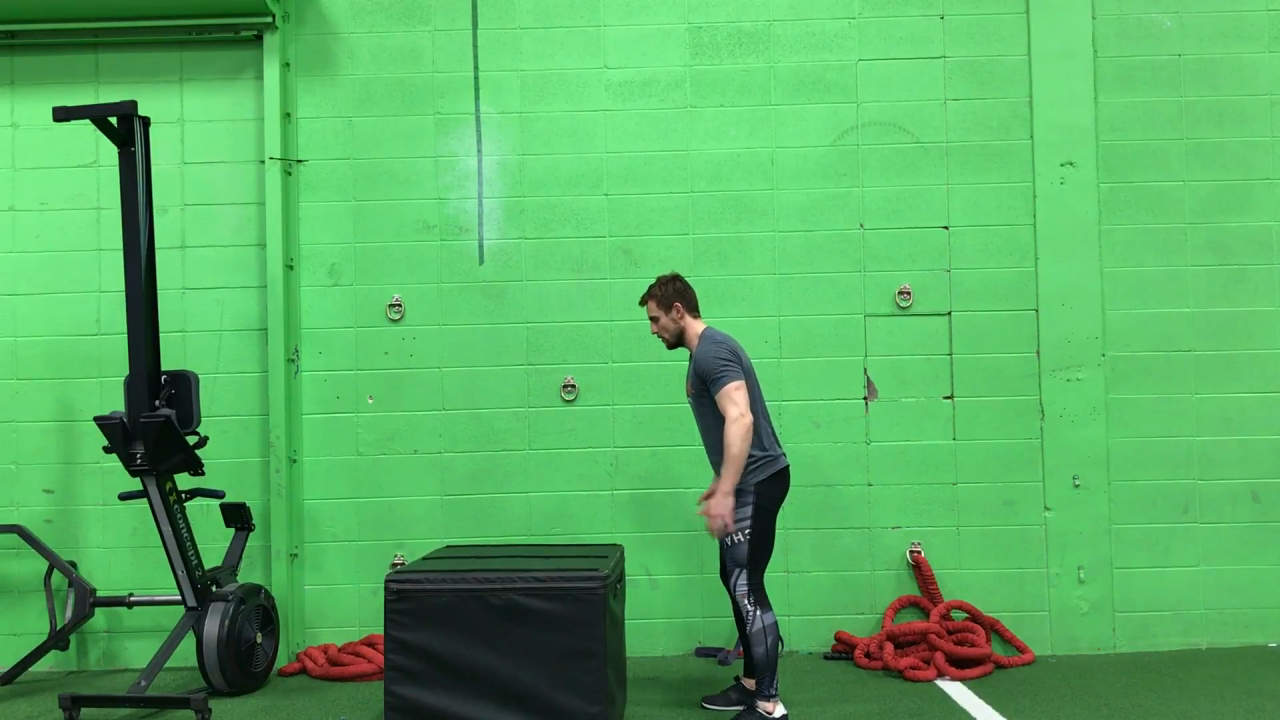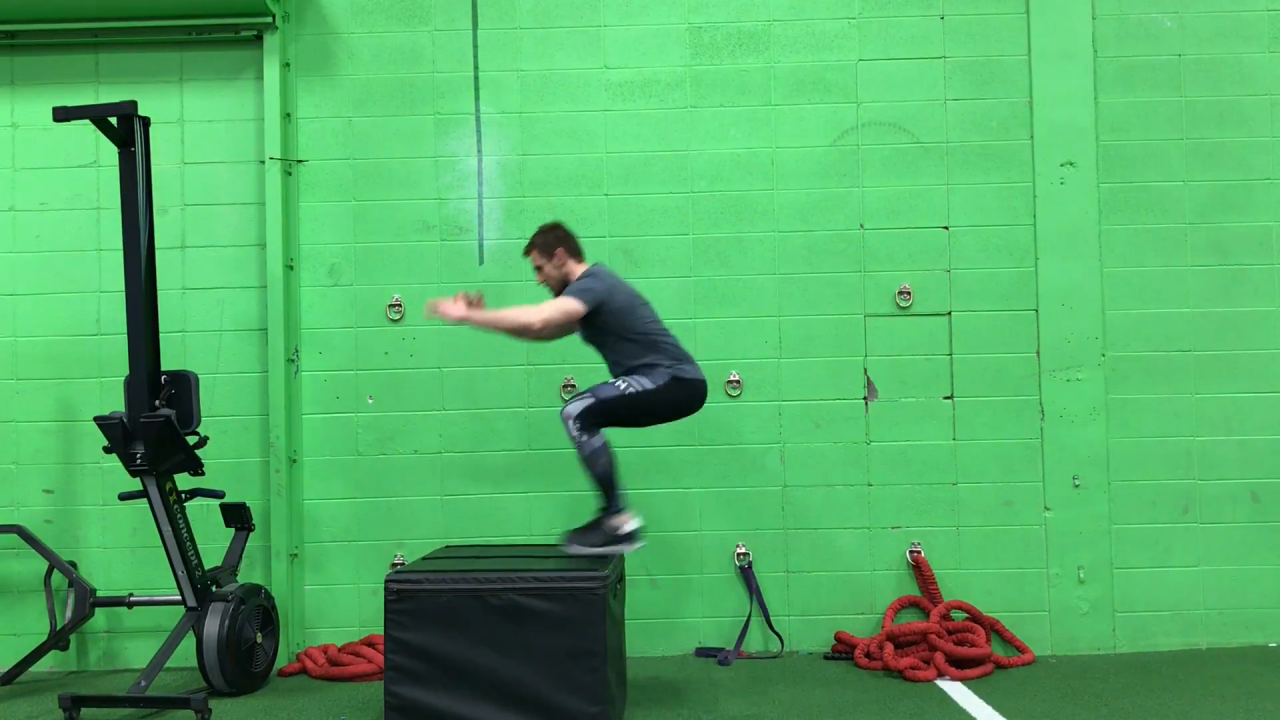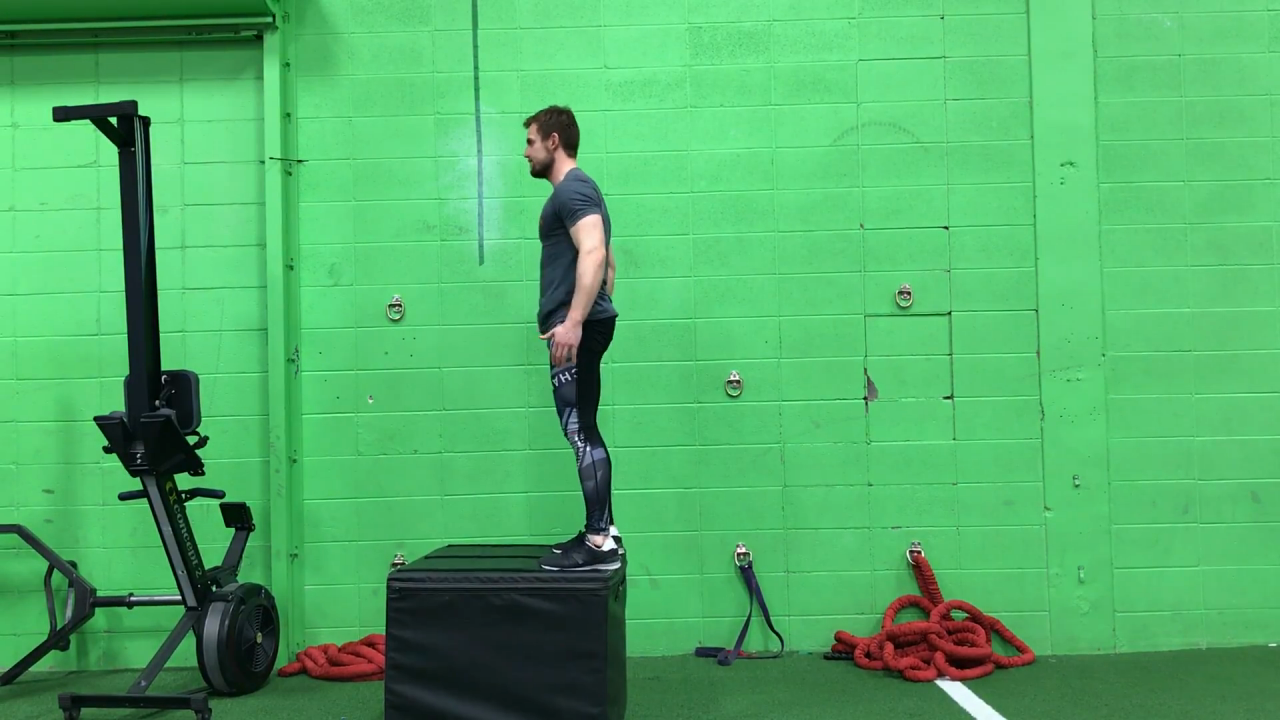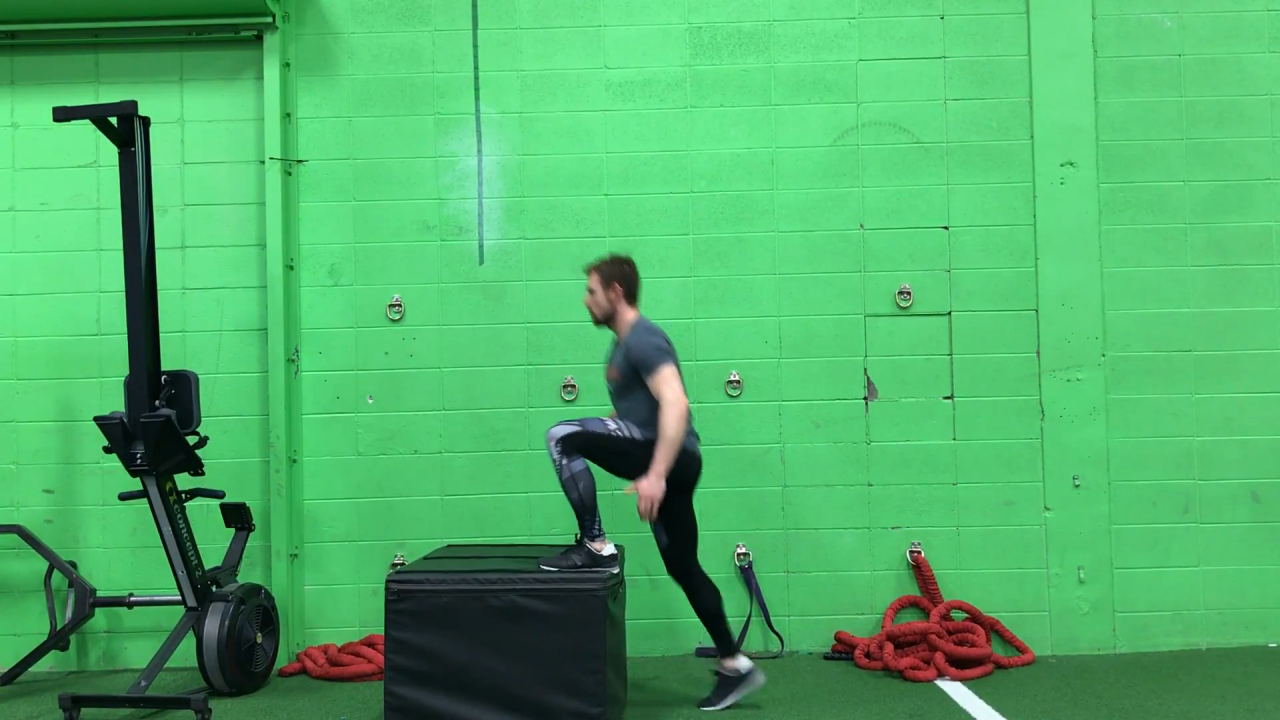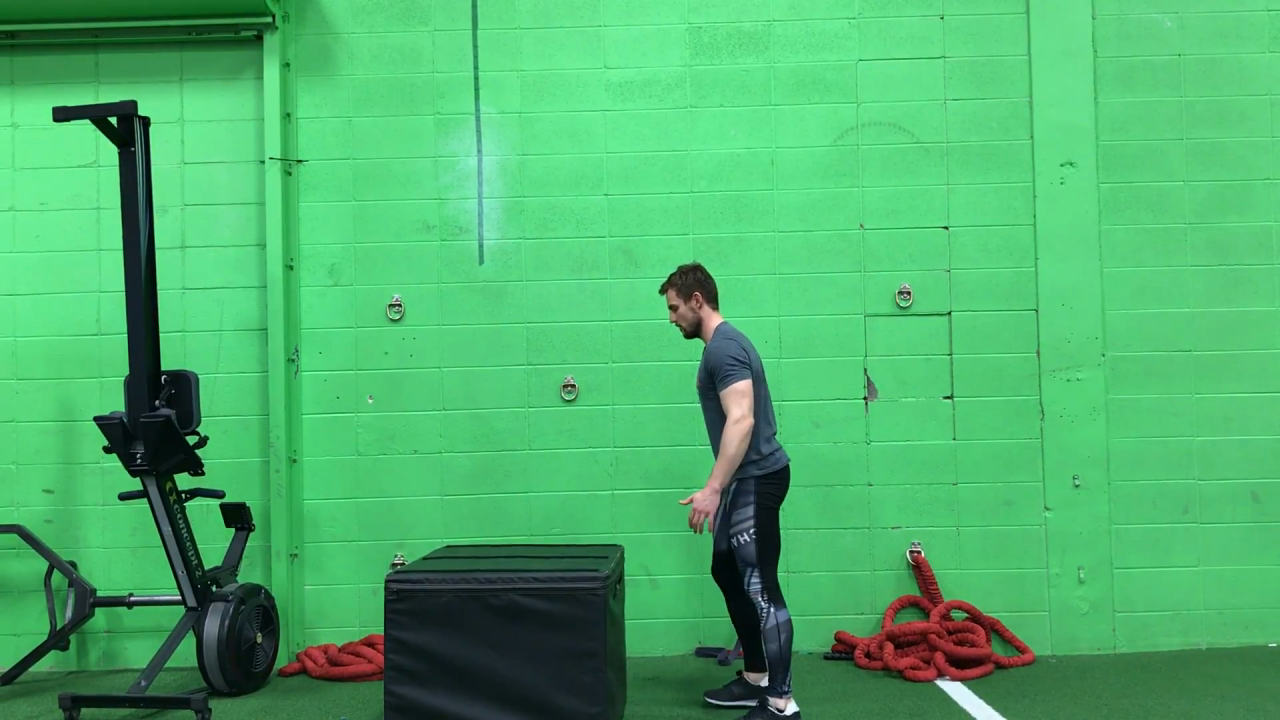
dt=1s
person 1, frame 1
left shoulder: (711, 350)
right shoulder: (705, 351)
left elbow: (740, 420)
left wrist: (725, 492)
right wrist: (721, 485)
left hip: (756, 482)
right hip: (746, 481)
left knee: (746, 589)
right knee: (736, 583)
right ankle: (752, 684)
person 1, frame 2
left shoulder: (592, 284)
right shoulder: (591, 286)
left elbow: (534, 320)
right elbow: (544, 330)
left wrist: (468, 316)
right wrist: (481, 313)
left hip: (676, 383)
right hip: (668, 381)
left knee: (577, 413)
right knee: (585, 414)
left ankle: (619, 521)
right ankle: (615, 517)
person 1, frame 3
left shoulder: (572, 189)
right shoulder: (575, 191)
left elbow: (593, 254)
right elbow: (606, 262)
left wrist: (573, 323)
left hip: (577, 328)
right hip: (582, 324)
left knee: (580, 430)
right knee: (582, 430)
left ankle: (599, 542)
right ankle: (602, 532)
person 1, frame 4
left shoulder: (642, 340)
right shoulder: (625, 342)
left elbow: (675, 405)
left wrist: (655, 475)
left hip: (665, 457)
right hip: (675, 461)
left knee: (561, 439)
right knee: (683, 568)
left ankle: (595, 548)
right ankle: (735, 665)
person 1, frame 5
left shoulder: (723, 347)
right shoulder: (724, 345)
left elbow: (742, 422)
left wrist: (712, 489)
right wrist: (719, 486)
left hip: (756, 480)
right hip: (746, 479)
left knee: (759, 587)
right knee: (726, 574)
right ankle: (755, 678)
